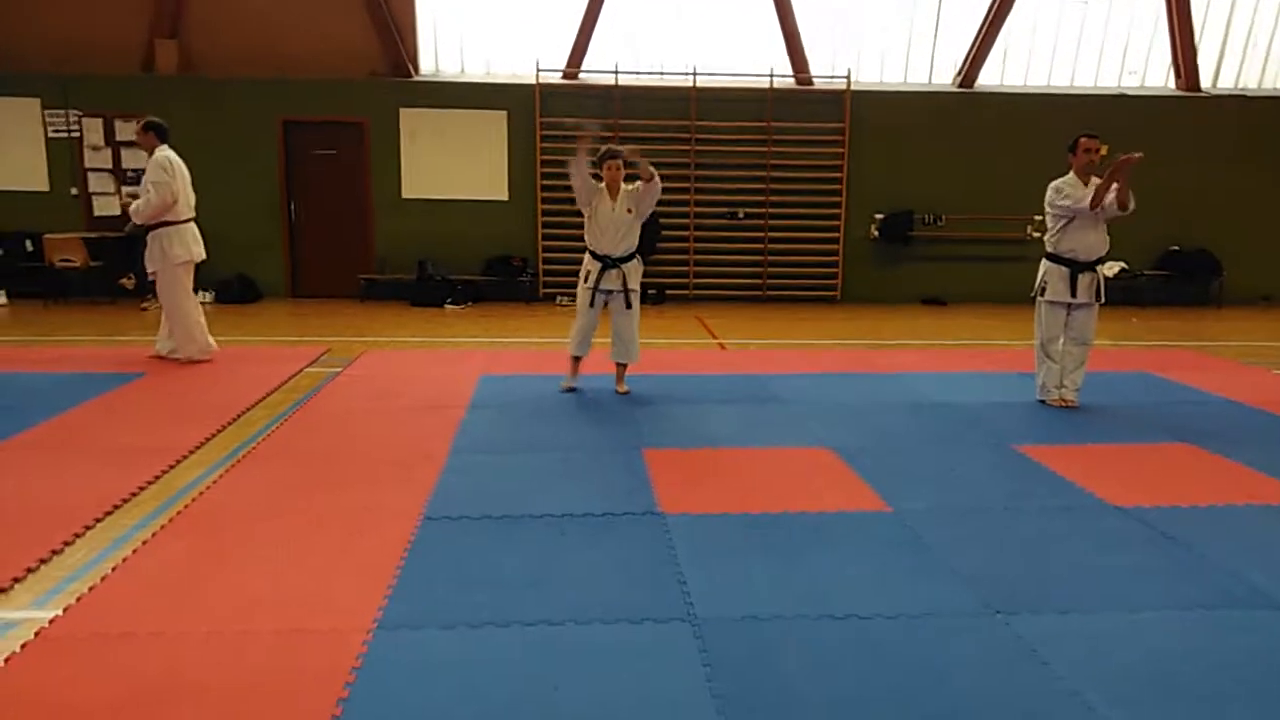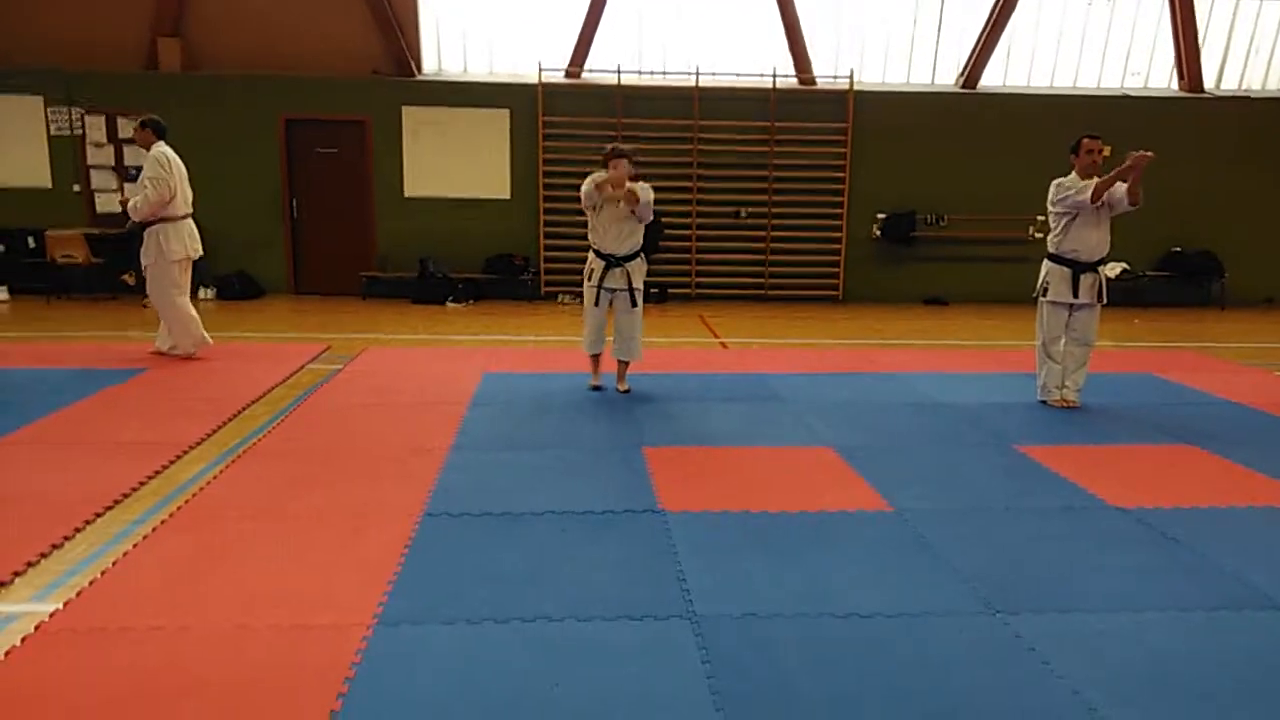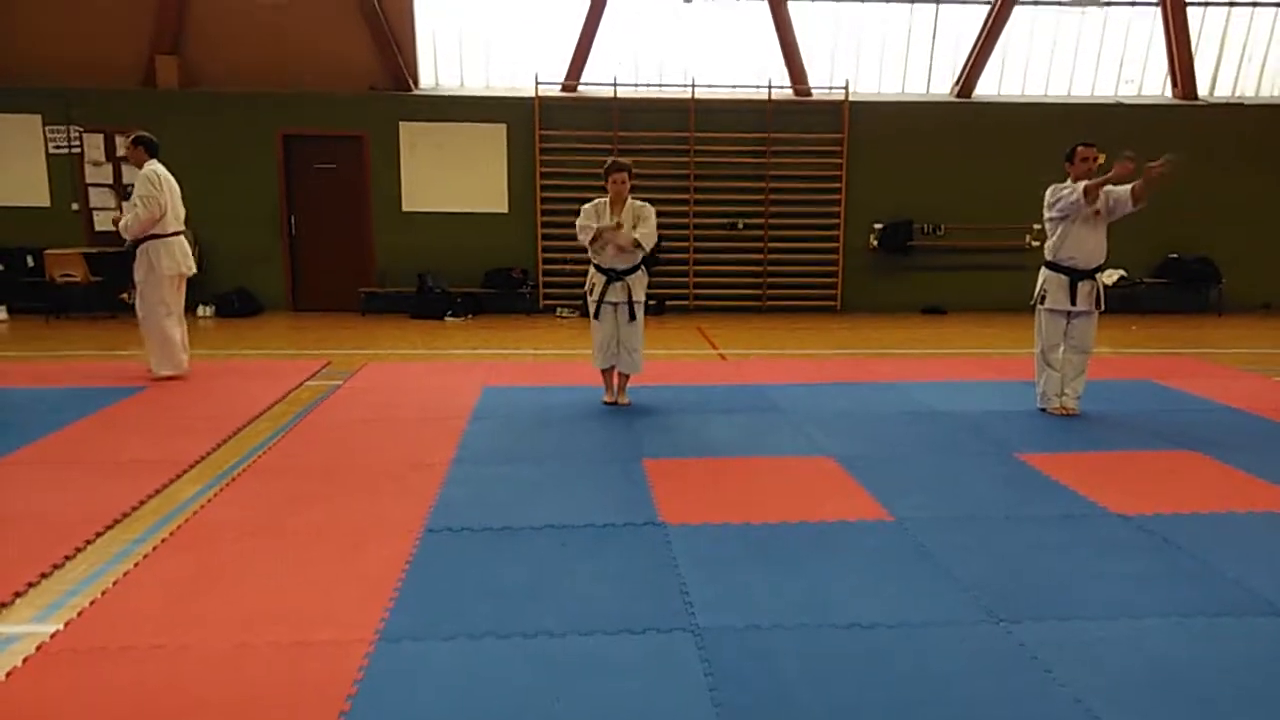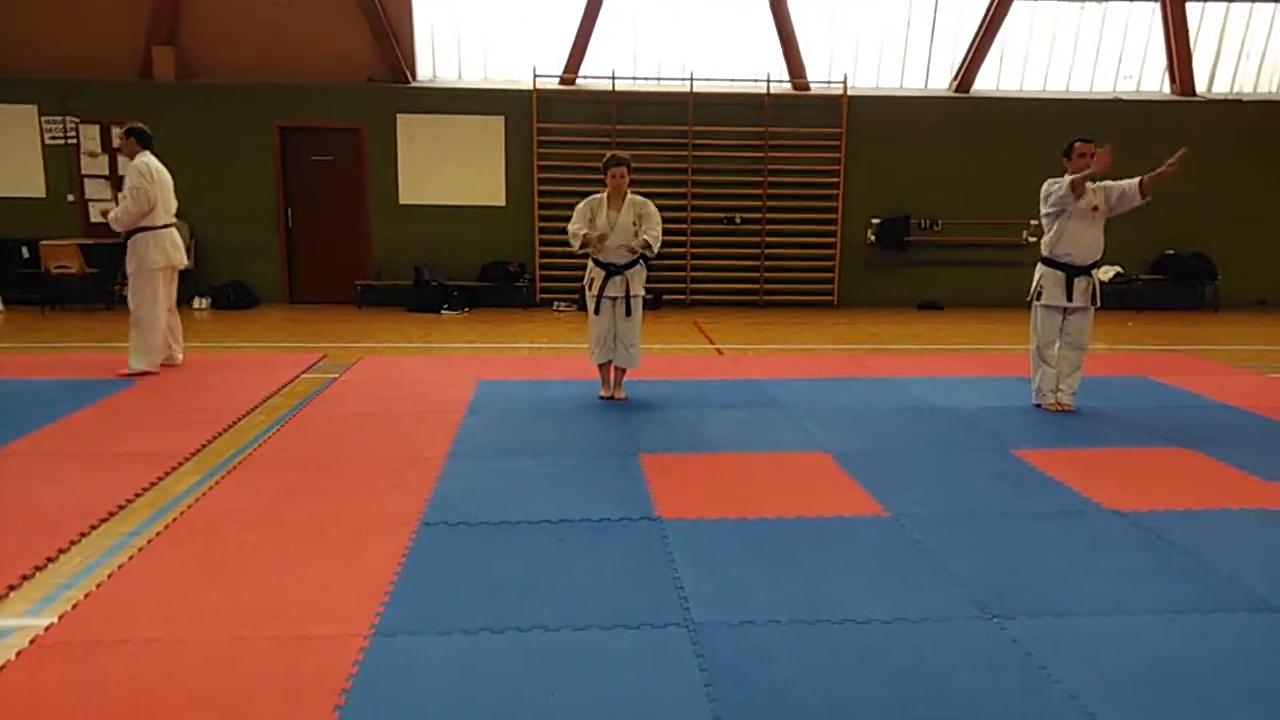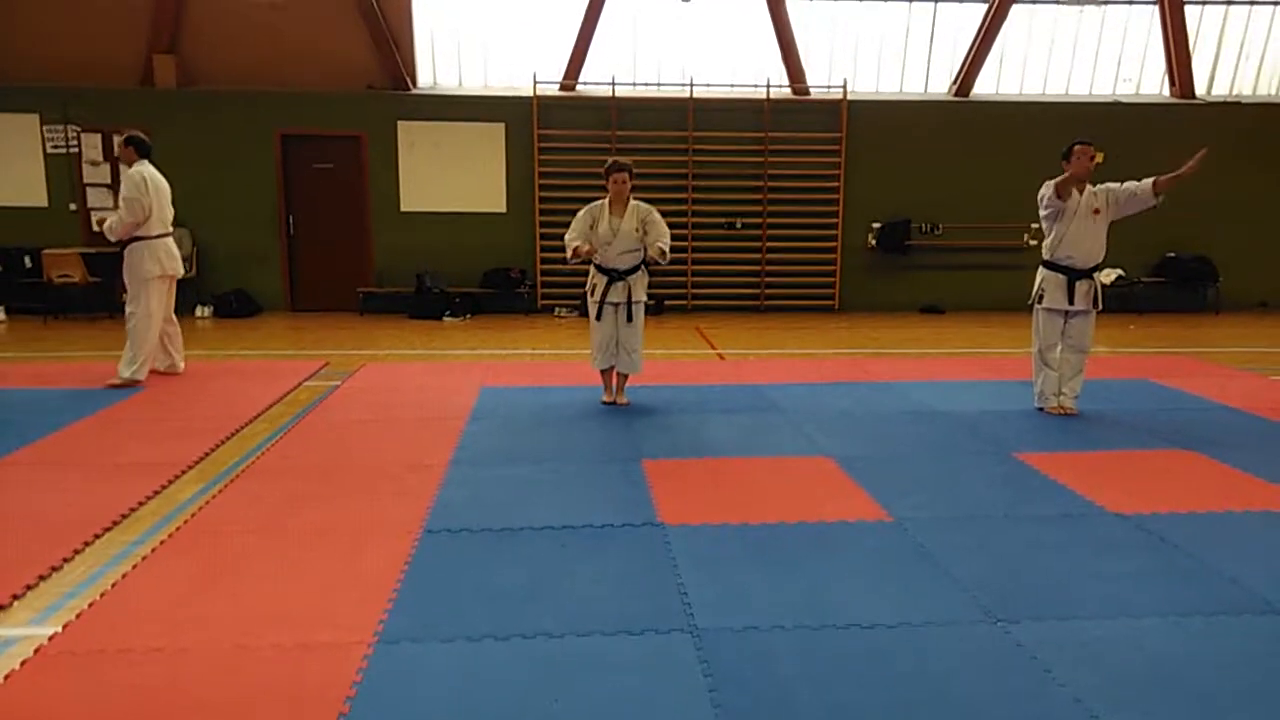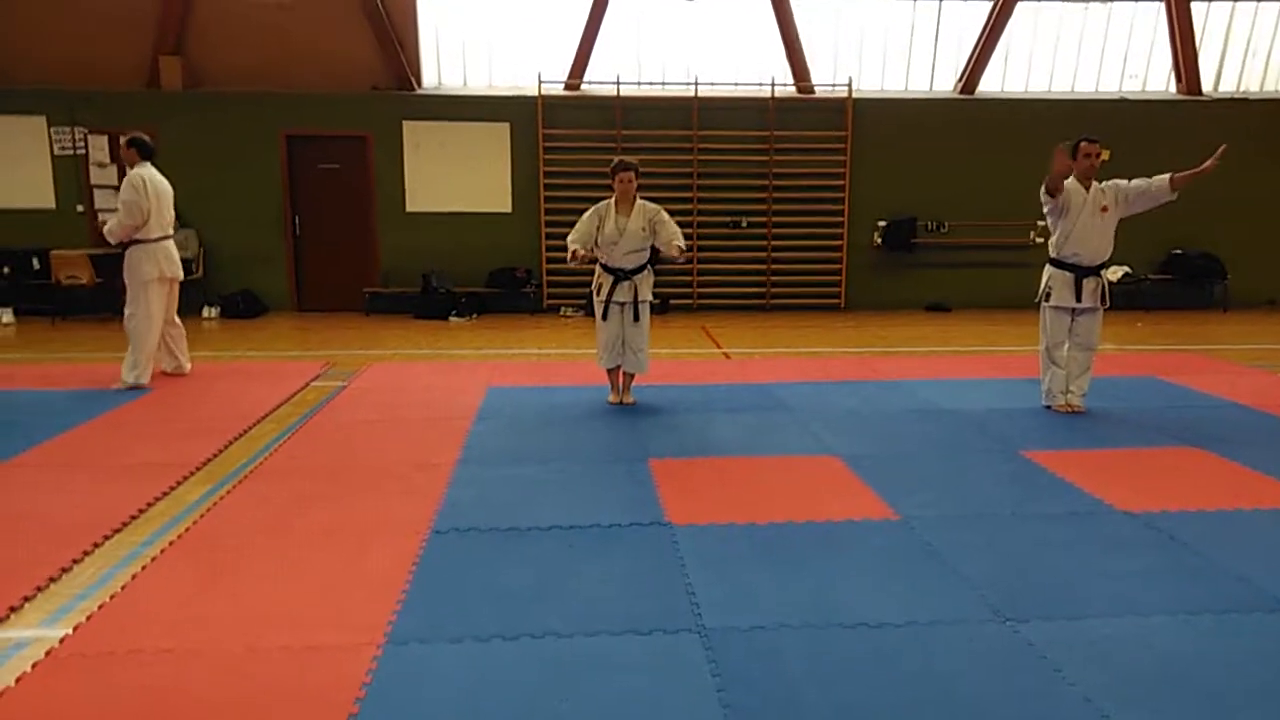
dt=0.1s
person 1, frame 1
left shoulder: (1105, 187)
right shoulder: (1059, 188)
left elbow: (1121, 207)
right elbow: (1088, 203)
left wrist: (1123, 175)
right wrist: (1112, 175)
left hip: (1089, 275)
right hip: (1058, 273)
left knee: (1081, 339)
right knee: (1050, 337)
left ankle: (1068, 390)
right ankle: (1049, 391)
person 1, frame 2
left shoulder: (1110, 186)
right shoulder: (1061, 187)
left elbow: (1131, 200)
right elbow: (1090, 196)
left wrist: (1136, 173)
right wrist: (1120, 171)
left hip: (1090, 276)
right hip: (1060, 273)
left knee: (1082, 339)
right knee: (1052, 337)
left ankle: (1070, 391)
right ankle: (1051, 391)
person 1, frame 3
left shoulder: (1107, 195)
right shoulder: (1056, 193)
left elbow: (1131, 198)
right elbow: (1082, 196)
left wrist: (1148, 177)
right wrist: (1113, 177)
left hip: (1088, 284)
right hip: (1057, 281)
left knee: (1080, 347)
right knee: (1050, 344)
left ankle: (1068, 398)
right ankle: (1049, 398)
person 1, frame 4
left shoulder: (1104, 191)
right shoulder: (1052, 189)
left elbow: (1137, 192)
right elbow: (1072, 190)
left wrist: (1161, 172)
right wrist: (1094, 173)
left hip: (1083, 280)
right hip: (1053, 277)
left knee: (1075, 343)
right knee: (1045, 341)
left ankle: (1064, 394)
right ankle: (1045, 395)
person 1, frame 5
left shoulder: (1106, 196)
right shoulder: (1052, 192)
left elbow: (1144, 191)
right elbow: (1059, 193)
left wrist: (1181, 174)
right wrist: (1072, 175)
left hip: (1085, 283)
right hip: (1054, 280)
left knee: (1077, 346)
right knee: (1047, 345)
left ankle: (1066, 397)
right ankle: (1047, 398)
person 1, frame 6
left shoulder: (1114, 193)
right shoulder: (1062, 190)
left elbow: (1157, 187)
right elbow: (1052, 190)
left wrist: (1199, 171)
right wrist: (1056, 174)
left hip: (1091, 280)
right hip: (1060, 278)
left knee: (1084, 344)
right knee: (1054, 342)
left ankle: (1074, 395)
right ankle: (1054, 396)
person 2, frame 1
left shoulder: (635, 195)
right shoulder: (591, 192)
left elbow: (652, 186)
right elbow: (578, 175)
left wrist: (639, 161)
right wrist: (582, 148)
left hip: (626, 271)
right hip: (595, 269)
left knee: (626, 329)
right knee: (583, 325)
left ankle: (620, 379)
right ankle: (573, 373)
person 2, frame 2
left shoulder: (639, 192)
right shoulder: (597, 193)
left elbow: (644, 198)
right elbow: (590, 188)
left wrist: (624, 193)
right wrist: (607, 181)
left hip: (630, 269)
right hip: (599, 267)
left knee: (629, 327)
right knee: (594, 324)
left ankle: (621, 376)
right ankle: (596, 373)
person 2, frame 3
left shoulder: (642, 210)
right shoulder: (595, 208)
left elbow: (647, 235)
right elbow: (584, 228)
left wrist: (628, 243)
right wrist: (606, 230)
left hip: (631, 283)
right hip: (601, 281)
left knee: (630, 340)
right knee: (603, 339)
left ankle: (622, 389)
right ankle: (609, 388)
person 2, frame 4
left shoulder: (643, 206)
right shoulder: (592, 204)
left elbow: (653, 232)
right elbow: (576, 229)
left wrist: (641, 246)
right wrist: (590, 239)
left hip: (630, 277)
right hip: (599, 276)
left knee: (627, 334)
right knee: (600, 334)
left ankle: (618, 384)
right ankle: (605, 383)
person 2, frame 5
left shoulder: (645, 212)
right shoulder: (593, 212)
left elbow: (660, 235)
right elbow: (574, 235)
left wrist: (658, 251)
right wrist: (580, 249)
left hip: (631, 283)
right hip: (601, 283)
left knee: (629, 340)
right knee: (603, 339)
left ankle: (621, 390)
right ankle: (607, 389)
person 2, frame 6
left shoulder: (652, 212)
right shoulder: (599, 212)
left elbow: (671, 234)
right elbow: (577, 236)
left wrist: (675, 249)
right wrist: (578, 252)
left hip: (637, 283)
right hip: (607, 282)
left knee: (635, 339)
right knee: (609, 338)
left ankle: (627, 389)
right ankle: (614, 389)
person 3, frame 1
left shoulder: (159, 160)
right shoulder: (172, 159)
left elbow: (159, 200)
left wrist: (134, 210)
right wrist: (140, 204)
left hip: (169, 237)
right hip: (179, 233)
left knee: (177, 297)
right knee: (175, 296)
left ankle: (200, 348)
right ankle: (173, 346)
person 3, frame 2
left shoulder: (156, 156)
right shoulder: (169, 155)
left elbow: (156, 196)
left wrist: (132, 206)
right wrist: (138, 205)
left hip: (167, 233)
right hip: (178, 229)
left knee: (165, 293)
right knee: (173, 292)
left ankle: (194, 341)
right ankle: (173, 343)
person 3, frame 3
left shoulder: (148, 174)
right shoulder: (164, 174)
left elbow: (148, 214)
left wrist: (123, 225)
right wrist: (131, 226)
left hip: (159, 250)
right hip: (173, 246)
left knee: (154, 310)
right knee: (171, 310)
left ankle: (172, 365)
right ankle: (172, 361)
person 3, frame 4
left shoulder: (139, 166)
right shoulder: (157, 166)
left elbow: (137, 206)
left wrist: (113, 217)
right wrist: (121, 217)
left hip: (149, 242)
right hip: (165, 238)
left knee: (144, 304)
right knee: (163, 303)
left ankle: (144, 362)
right ankle: (169, 353)
person 3, frame 5
left shoulder: (135, 176)
right shoulder: (157, 176)
left elbow: (131, 216)
left wrist: (108, 227)
right wrist: (116, 226)
left hip: (145, 251)
right hip: (163, 247)
left knee: (141, 313)
right knee: (163, 312)
left ankle: (132, 372)
right ankle: (171, 362)
person 3, frame 6
left shoulder: (135, 178)
right shoulder: (160, 178)
left elbow: (130, 219)
left wrist: (109, 229)
left hip: (145, 254)
right hip: (164, 250)
left knee: (141, 316)
right knee: (167, 314)
left ankle: (136, 376)
right ankle: (177, 363)
